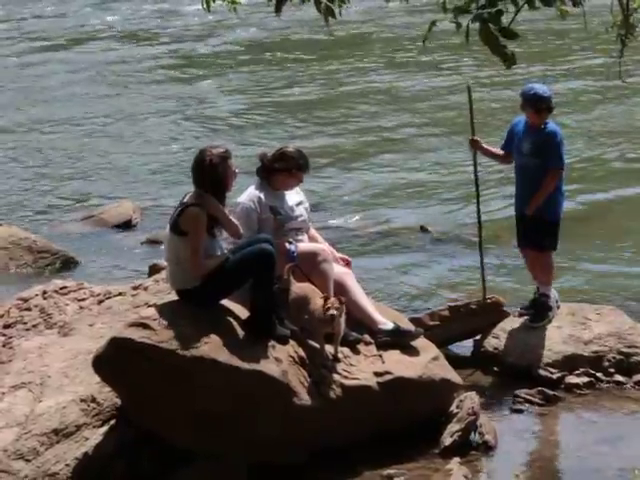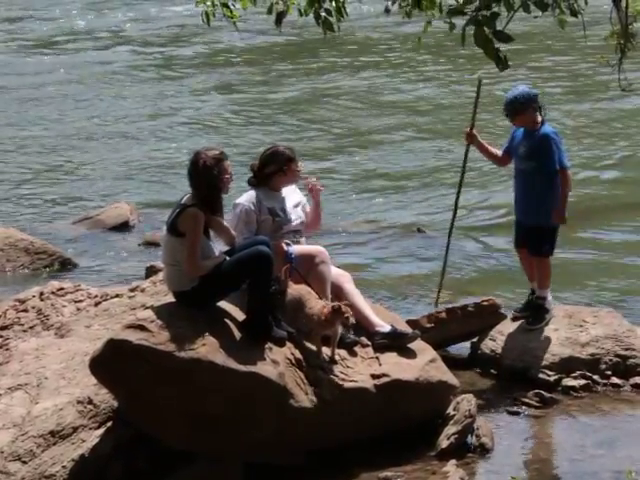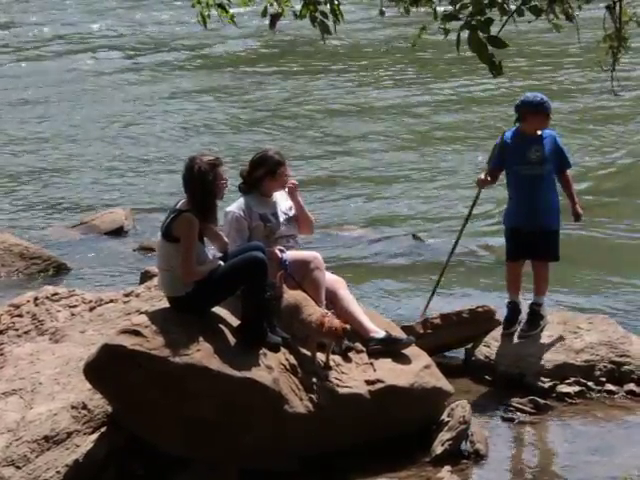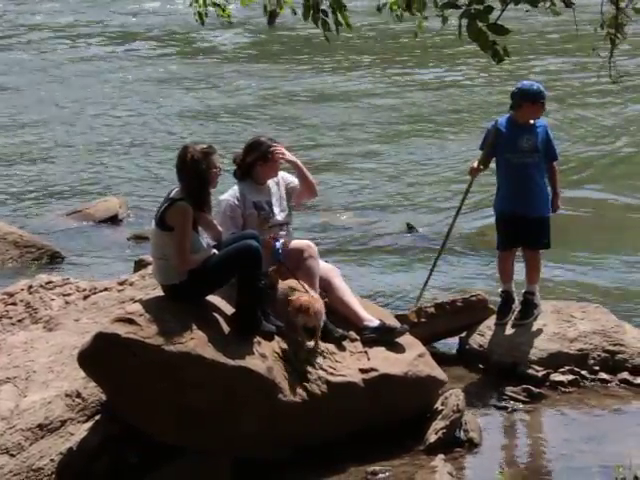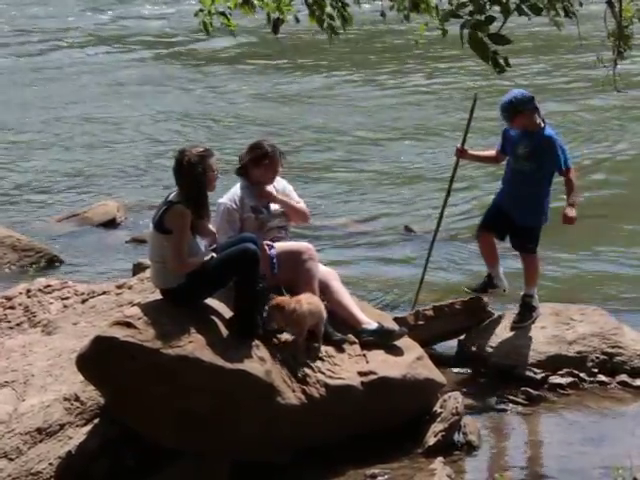
dt=1s
person 1, frame 1
left shoulder: (552, 134)
right shoulder: (517, 126)
left elbow: (555, 174)
right elbow: (507, 158)
left wrist: (534, 204)
right wrist: (483, 149)
left hip: (546, 205)
right hip: (523, 203)
left knee: (541, 253)
right knee: (526, 250)
left ankle: (548, 299)
right ankle: (541, 293)
person 1, frame 2
left shoulder: (548, 136)
right shoulder: (519, 133)
left elbow: (564, 174)
right elbow: (502, 160)
left wrist: (560, 209)
right wrist: (478, 143)
left hip: (545, 211)
right hip: (524, 209)
left knee: (539, 256)
right knee: (523, 250)
left ankle: (544, 302)
right ankle: (535, 294)
person 1, frame 3
left shoulder: (551, 139)
right shoulder: (507, 141)
left elbow: (562, 173)
right elbow: (494, 174)
left wrist: (574, 202)
right wrist: (484, 180)
left hip: (546, 216)
right hip: (517, 217)
left knee: (541, 263)
right knee: (513, 263)
left ankle: (537, 310)
right ankle: (513, 307)
person 1, frame 4
left shoulder: (542, 129)
right shoulder: (499, 128)
left elbow: (550, 164)
right elbow: (486, 158)
left wrist: (556, 194)
right wrist: (477, 167)
left hip: (537, 204)
right hip: (507, 205)
left knee: (532, 251)
right knee: (505, 252)
left ankle: (531, 298)
right ankle: (507, 296)
person 1, frame 5
left shoulder: (548, 139)
right shoulder: (511, 132)
left elbow: (568, 173)
right elbow: (499, 156)
left wrist: (571, 204)
right wrist: (470, 155)
left hip: (531, 207)
right hip: (506, 198)
left knee: (527, 254)
right knee: (484, 234)
left ankle: (530, 301)
right ankle: (496, 279)
person 2, frame 1
left shoulder: (295, 193)
right shoulder: (251, 201)
left elbow: (307, 229)
left wrist: (333, 252)
left hip: (305, 260)
left knee: (344, 275)
right knee: (320, 253)
left ankle: (381, 326)
person 2, frame 2
left shoulder: (292, 192)
right shoulder: (248, 203)
left elbow: (312, 226)
left wrist: (316, 200)
right wrist: (274, 247)
left hip: (303, 262)
left knee: (343, 278)
right knee: (318, 253)
left ankle: (379, 328)
person 2, frame 3
left shoulder: (283, 197)
right shoulder: (239, 210)
left elbow: (308, 229)
left wrist: (296, 199)
right wrist: (265, 253)
left hip: (297, 267)
left knee: (337, 284)
right knee: (313, 259)
left ankle: (373, 334)
person 2, frame 4
left shoulder: (280, 181)
right shoulder: (233, 198)
left elbow: (311, 193)
left wrist: (294, 161)
right wrist: (260, 243)
left hip: (290, 255)
left knee: (330, 272)
right knee: (307, 248)
left ankle: (368, 323)
person 2, frame 5
left shoulder: (279, 185)
right shoulder: (232, 201)
left elbow: (304, 217)
left wrist: (282, 200)
left hip: (288, 259)
left knee: (329, 275)
right knee: (305, 250)
left ankle: (365, 326)
person 3, frame 1
left shoulder: (202, 200)
right shoulder: (196, 212)
left elbow: (237, 233)
right elbow: (197, 267)
left wrist: (219, 211)
right wrist: (225, 257)
left hip: (202, 276)
right hip: (195, 288)
left knee: (264, 241)
right knee: (264, 255)
left ankle: (270, 315)
right ankle: (261, 324)
person 3, frame 2
left shoulder: (197, 201)
right shoulder: (194, 213)
left elbow: (231, 240)
right elbow: (193, 268)
left wrist: (216, 221)
right wrist: (221, 259)
left hip: (197, 279)
right hip: (191, 289)
left knee: (262, 243)
right knee: (261, 257)
left ankle: (269, 317)
right ankle: (257, 325)
person 3, frame 3
left shoulder: (191, 207)
right shoulder: (188, 218)
left elbow: (223, 246)
right elbow: (188, 274)
right wrist: (216, 263)
left hip: (192, 285)
right hip: (186, 296)
left knee: (256, 249)
right knee: (256, 262)
left ankle: (264, 322)
right ankle: (252, 331)
person 3, frame 4
left shoulder: (184, 195)
right shoulder: (182, 207)
left elbow: (217, 235)
right elbow: (182, 262)
right wrist: (210, 253)
left hip: (186, 273)
right hip: (180, 284)
left knee: (251, 237)
right knee: (250, 251)
left ankle: (259, 311)
right ankle: (248, 320)
person 3, frame 5
left shoulder: (181, 198)
right shoulder: (180, 210)
left elbow: (210, 236)
right elbow: (180, 265)
right wrist: (208, 256)
left hip: (183, 277)
right hip: (178, 287)
left knee: (249, 240)
right knee: (248, 254)
left ankle: (258, 314)
right ankle: (247, 323)
